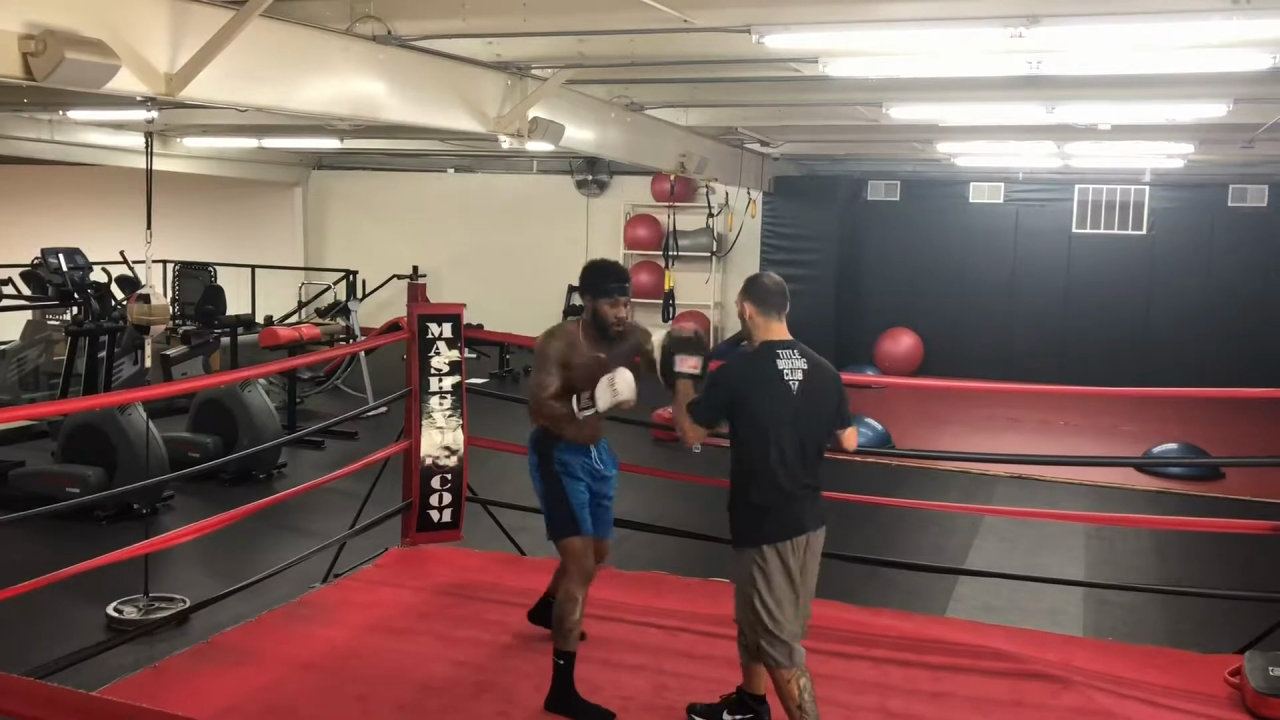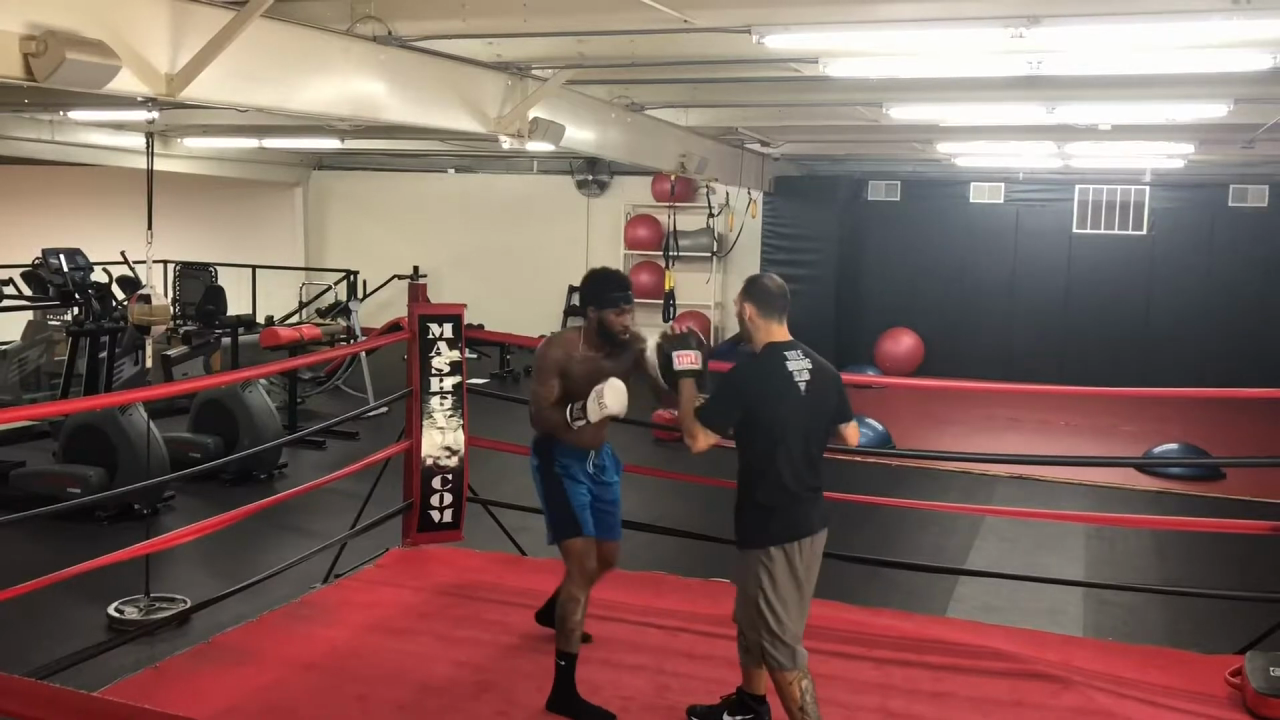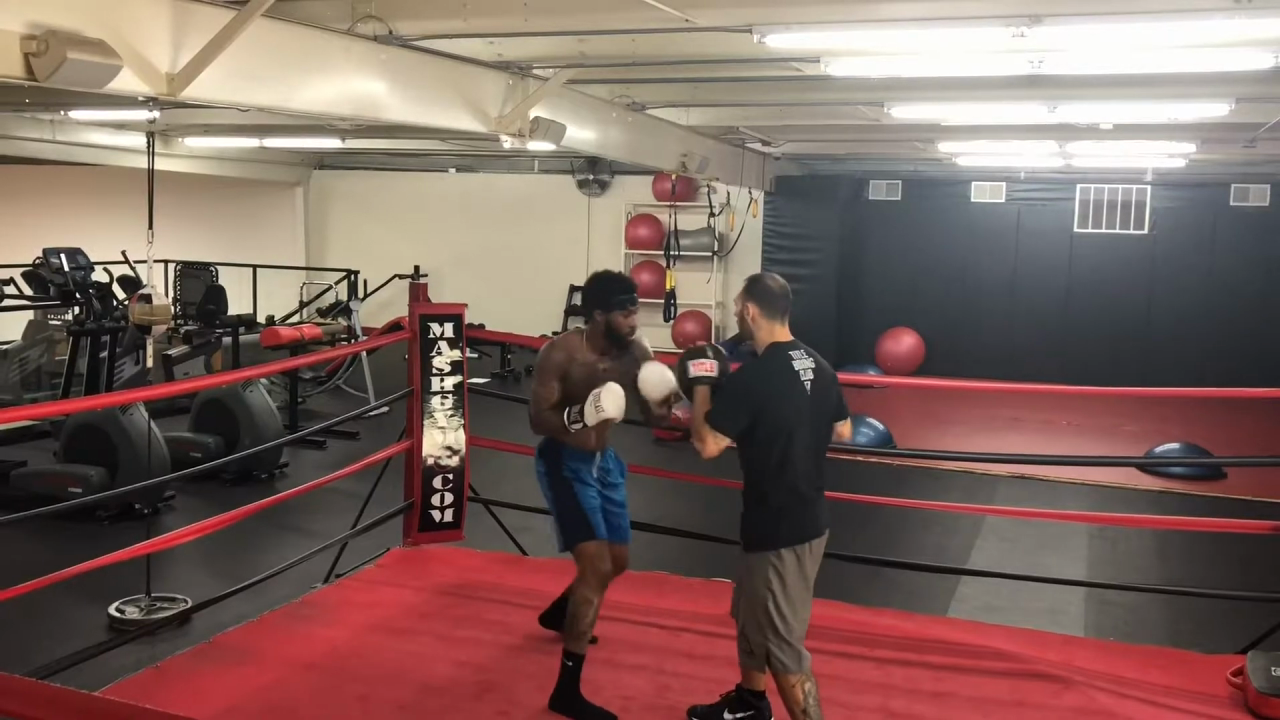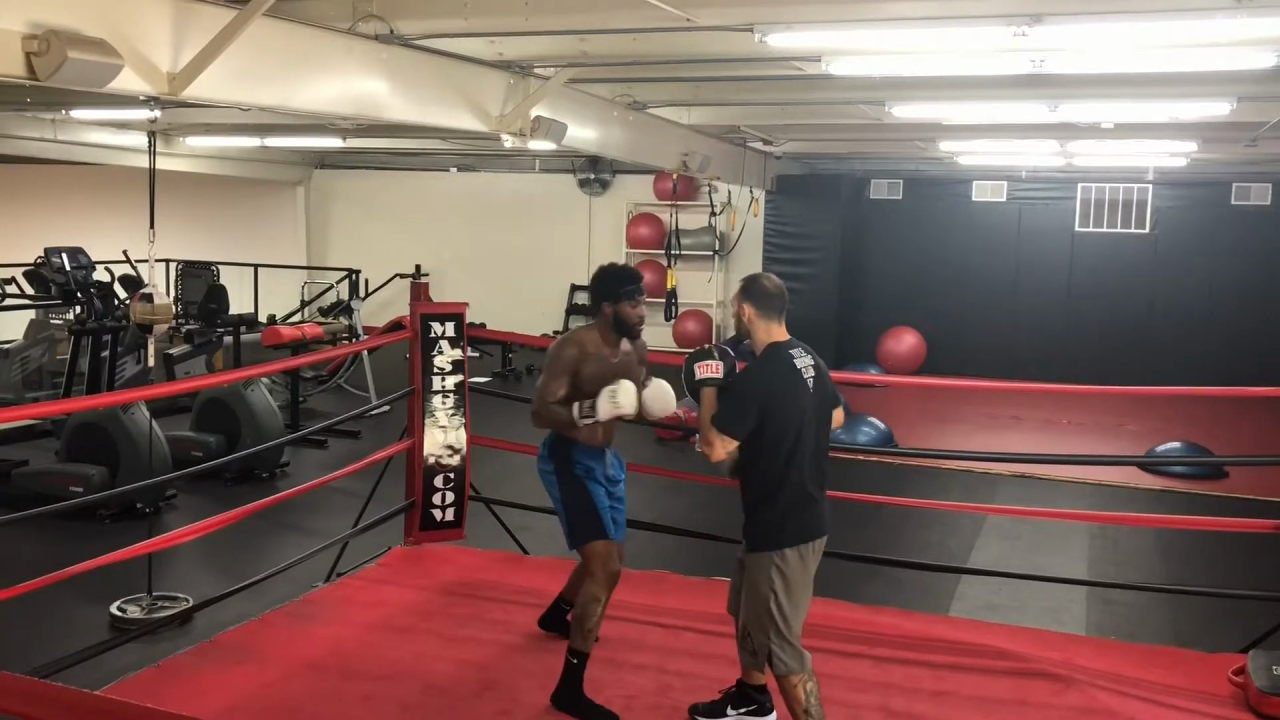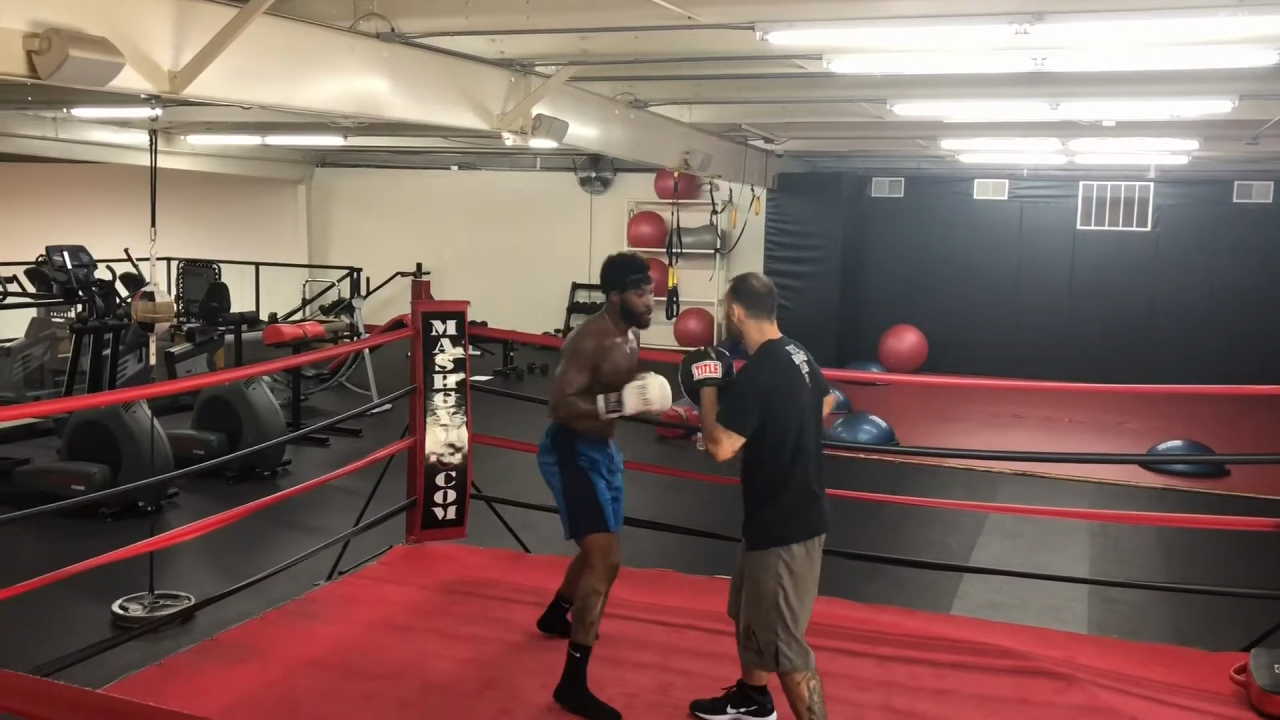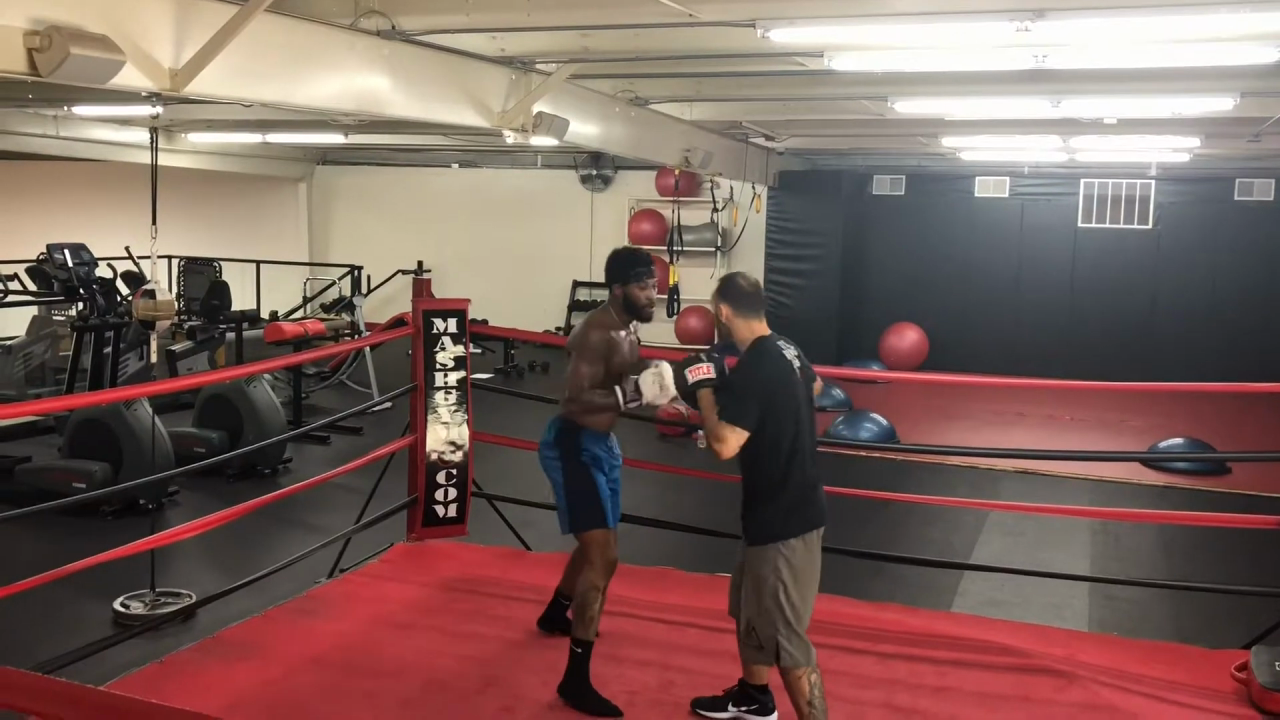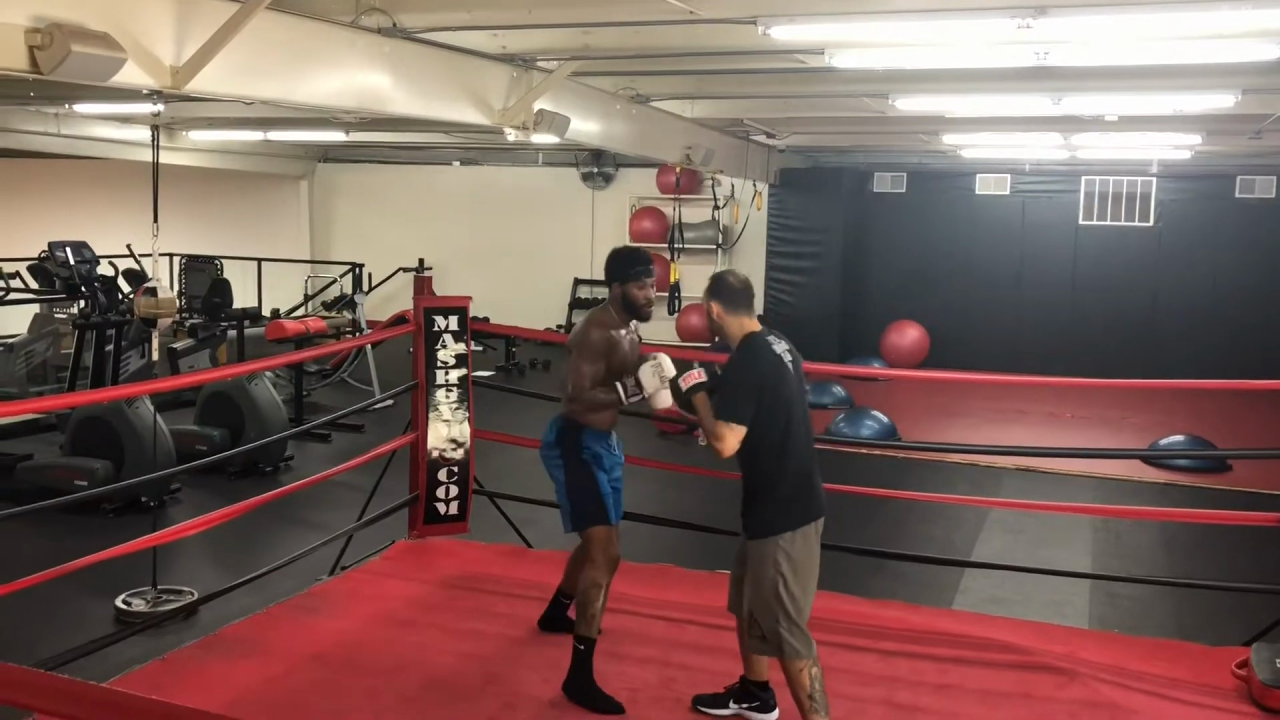
dt=0.1s
person 1, frame 1
left shoulder: (633, 337)
right shoulder: (558, 342)
right elbow: (539, 409)
right wrist: (590, 401)
left hip: (597, 455)
right hip: (557, 457)
left knee: (595, 552)
right knee: (580, 565)
left ankle: (546, 610)
person 1, frame 2
left shoulder: (634, 346)
right shoulder: (556, 350)
left elbow: (668, 393)
right elbow: (539, 417)
right wrist: (586, 410)
left hip: (600, 459)
right hip: (559, 461)
left knee: (606, 557)
right knee: (583, 567)
left ankle: (554, 612)
person 1, frame 3
left shoulder: (636, 352)
right shoulder: (560, 353)
left elbow: (657, 410)
right elbow: (537, 419)
left wrist: (664, 395)
right wrist: (581, 414)
left hip: (602, 462)
right hip: (564, 465)
left knee: (616, 560)
right knee: (597, 571)
left ankle: (557, 613)
person 1, frame 4
left shoulder: (635, 347)
right shoulder: (572, 348)
left elbow: (644, 403)
right elbow: (541, 414)
left wrist: (655, 399)
right wrist: (591, 409)
left hip: (604, 459)
right hip: (570, 462)
left knee: (606, 559)
right knee: (605, 569)
left ankle: (556, 615)
person 1, frame 5
left shoulder: (629, 335)
right shoulder: (590, 339)
right elbow: (561, 406)
left wrist: (645, 395)
right wrist: (617, 402)
left hip: (601, 449)
right hip: (572, 452)
left knee: (599, 550)
right knee: (605, 562)
left ankle: (556, 616)
person 1, frame 6
left shoulder: (629, 329)
right shoulder: (596, 332)
right elbow: (576, 400)
left wrist: (650, 387)
right wrist: (634, 390)
left hip: (601, 443)
right hip: (574, 446)
left knee: (597, 545)
right knee: (604, 557)
left ankle: (555, 614)
right ankle: (576, 680)
person 1, frame 7
left shoulder: (631, 328)
right shoulder: (596, 331)
right elbow: (580, 399)
left wrist: (653, 385)
right wrist: (636, 386)
left hip: (603, 443)
right hip: (575, 444)
left knee: (598, 543)
right knee: (605, 554)
left ankle: (556, 613)
right ankle: (580, 677)
person 2, frame 1
left shoulder: (739, 371)
right shoulder: (821, 370)
left elbow: (687, 429)
right elbow: (848, 441)
left wrist: (685, 373)
left hip: (767, 525)
right hip: (807, 519)
left knee: (777, 638)
right knee: (754, 620)
person 2, frame 2
left shoulder: (748, 374)
right shoulder: (822, 370)
left elbow: (697, 438)
right elbow: (850, 436)
left wrist: (685, 372)
left hip: (771, 527)
right hip: (809, 519)
left knee: (779, 640)
right knee: (753, 620)
person 2, frame 3
left shoulder: (753, 377)
right shoulder: (816, 365)
left elbow: (707, 444)
right elbow: (843, 430)
left wrist: (701, 384)
left hip: (778, 527)
right hip: (803, 517)
left knee: (780, 641)
right knee: (750, 615)
person 2, frame 4
left shoulder: (757, 377)
right shoulder: (810, 362)
left elbow: (715, 448)
right elbow: (835, 418)
left wrist: (707, 386)
left hip: (782, 528)
right hip: (804, 516)
left knee: (779, 641)
right knee: (749, 613)
person 2, frame 5
left shoulder: (757, 374)
right shoulder: (797, 356)
left elbow: (721, 447)
right elbow: (827, 403)
left wrist: (708, 388)
left hip: (785, 524)
right hip: (795, 512)
left knee: (783, 638)
right knee: (747, 609)
person 2, frame 6
left shoulder: (751, 369)
right shoulder: (786, 351)
left elbow: (724, 445)
right elbow: (813, 387)
left wrist: (703, 390)
left hip: (784, 520)
right hip: (794, 508)
left knee: (783, 634)
right knee: (748, 608)
person 2, frame 7
left shoulder: (743, 365)
right shoulder: (776, 345)
left elbow: (726, 443)
left wrist: (699, 396)
left hip: (785, 513)
right hip: (783, 502)
left knee: (785, 628)
right knee: (747, 602)
